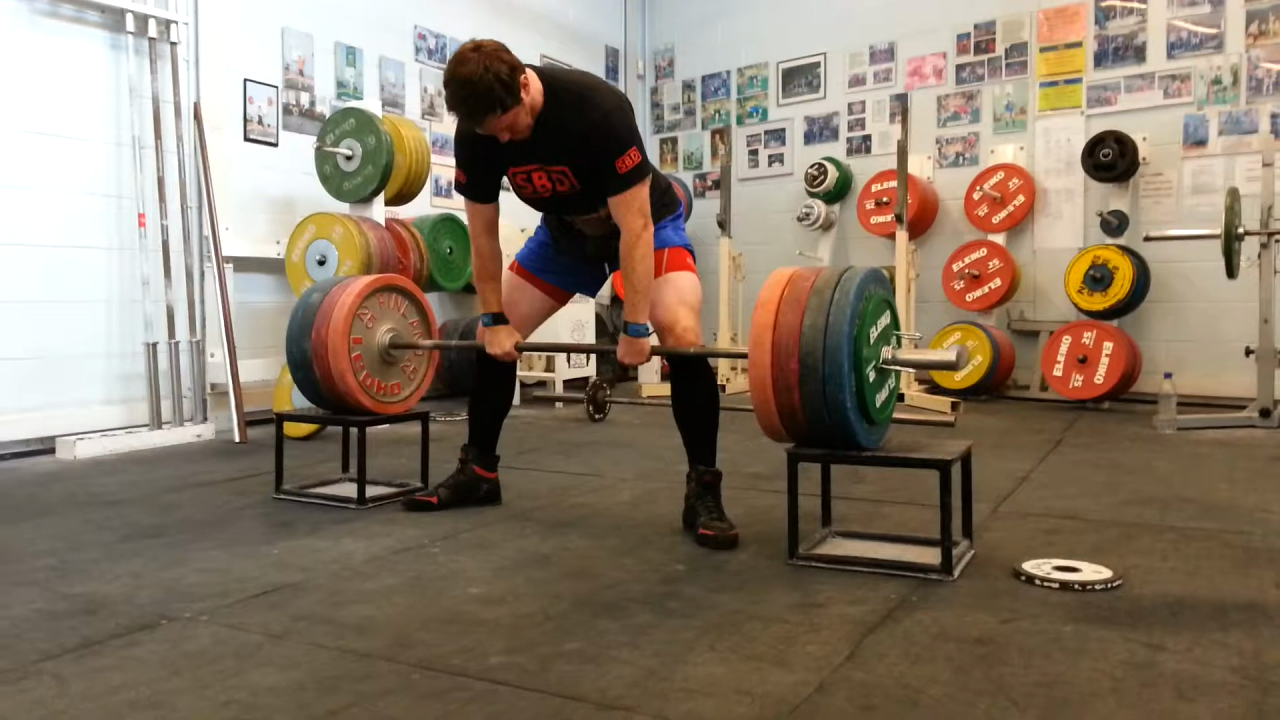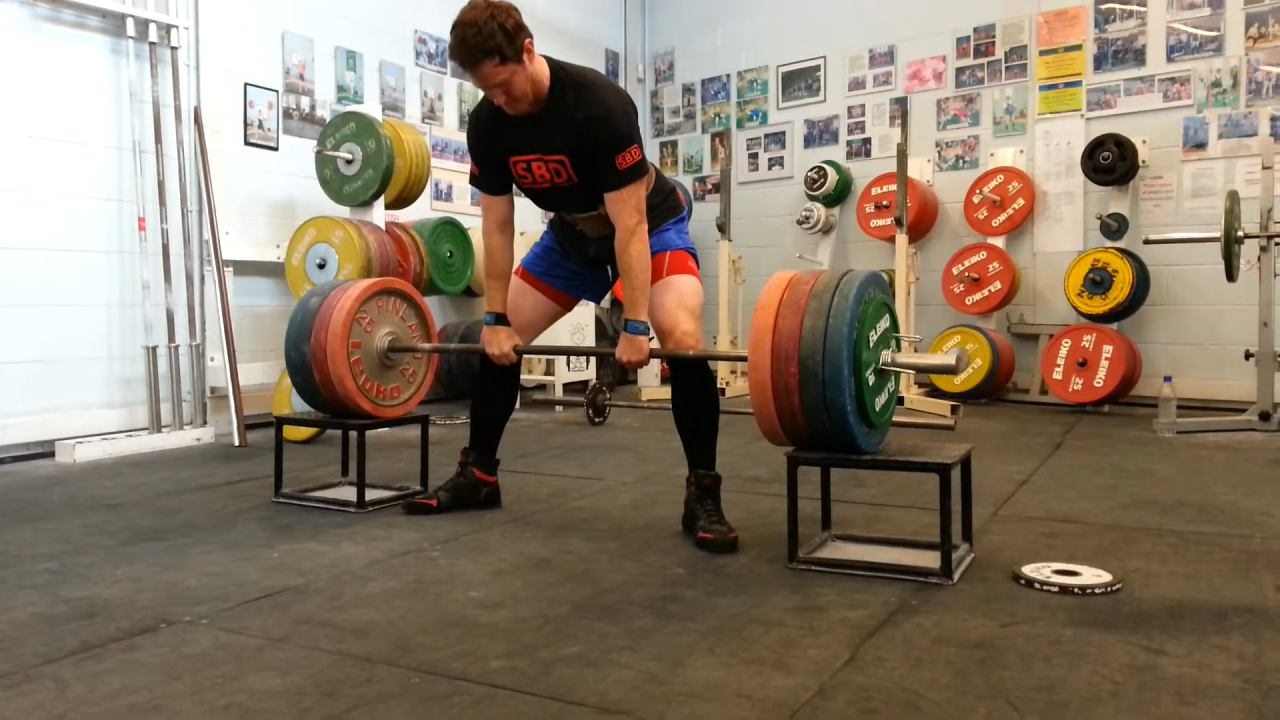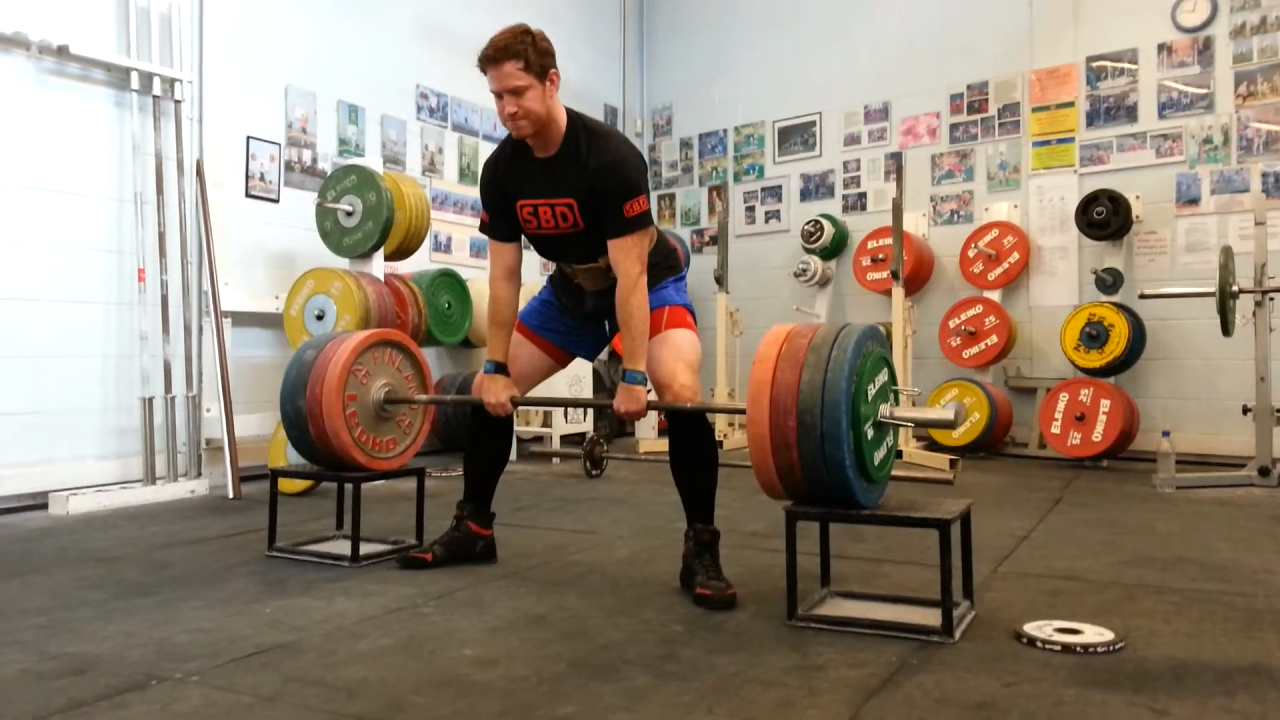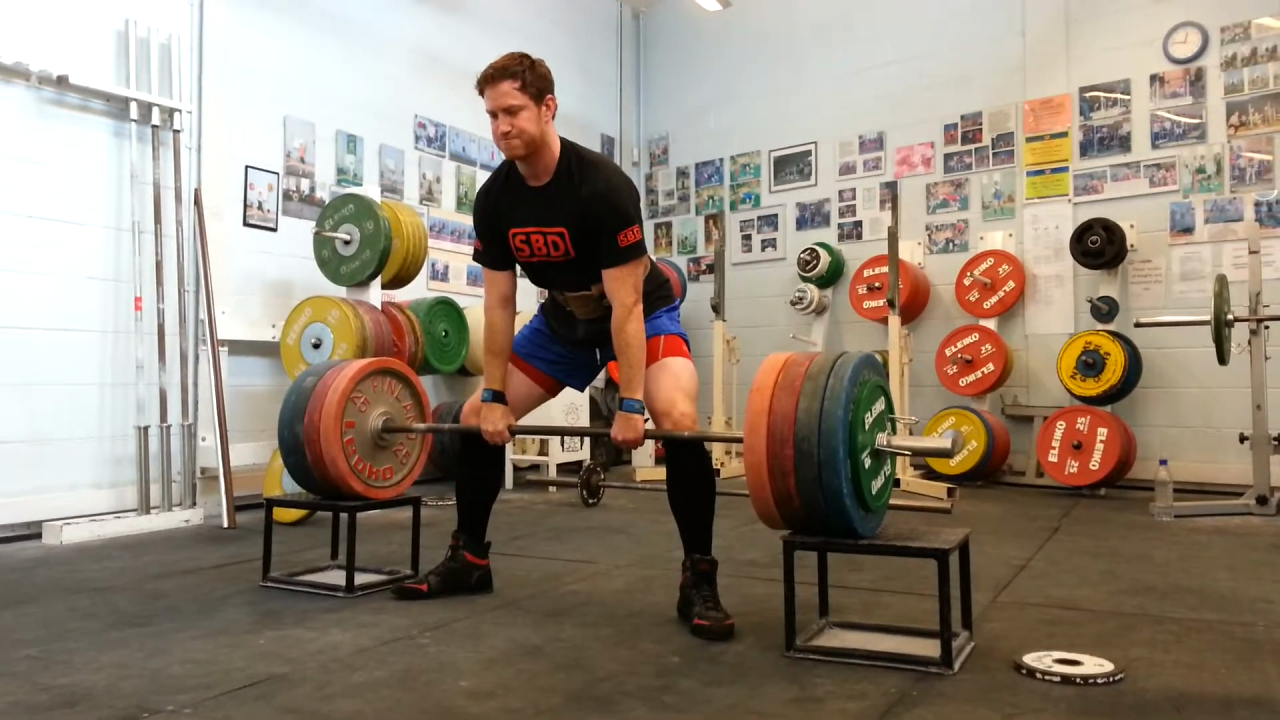
dt=0.7s
person 1, frame 1
left shoulder: (597, 108)
right shoulder: (476, 133)
left elbow: (634, 226)
right elbow: (483, 232)
left wrist: (635, 328)
right wrist: (492, 318)
left hip: (645, 222)
right hip: (565, 228)
left knee: (681, 334)
right knee: (495, 336)
left ankle: (703, 490)
right ankle: (478, 470)
person 1, frame 2
left shoulder: (600, 106)
right shoulder: (486, 124)
left elbow: (630, 225)
right elbow: (497, 226)
left wrist: (635, 327)
right wrist: (495, 319)
left hip: (650, 225)
right hip: (571, 233)
left knee: (682, 338)
right knee: (497, 338)
left ankle: (703, 495)
right ankle: (478, 474)
person 1, frame 3
left shoulder: (611, 157)
right shoulder: (501, 169)
left elbow: (631, 275)
right elbow: (504, 273)
left wrist: (633, 377)
right wrist: (496, 367)
left hip: (650, 285)
right hip: (570, 290)
left knee: (679, 391)
right knee: (488, 392)
left ankle: (701, 550)
right ankle: (474, 528)
person 1, frame 4
left shoulder: (603, 186)
right shoulder: (494, 199)
left elbow: (626, 303)
right elbow: (499, 303)
left wrist: (630, 406)
right wrist: (493, 395)
left hip: (642, 314)
right hip: (562, 318)
left knee: (677, 419)
right knee: (477, 417)
left ankle: (698, 580)
right ankle: (469, 558)
